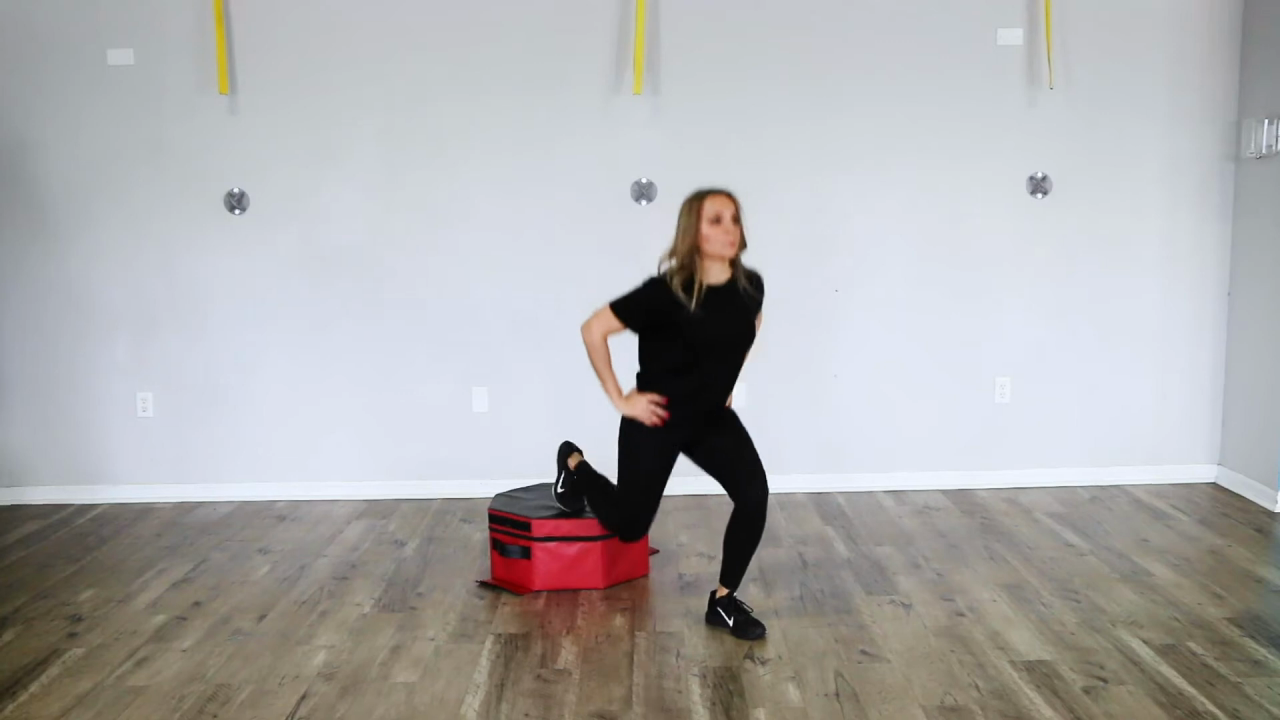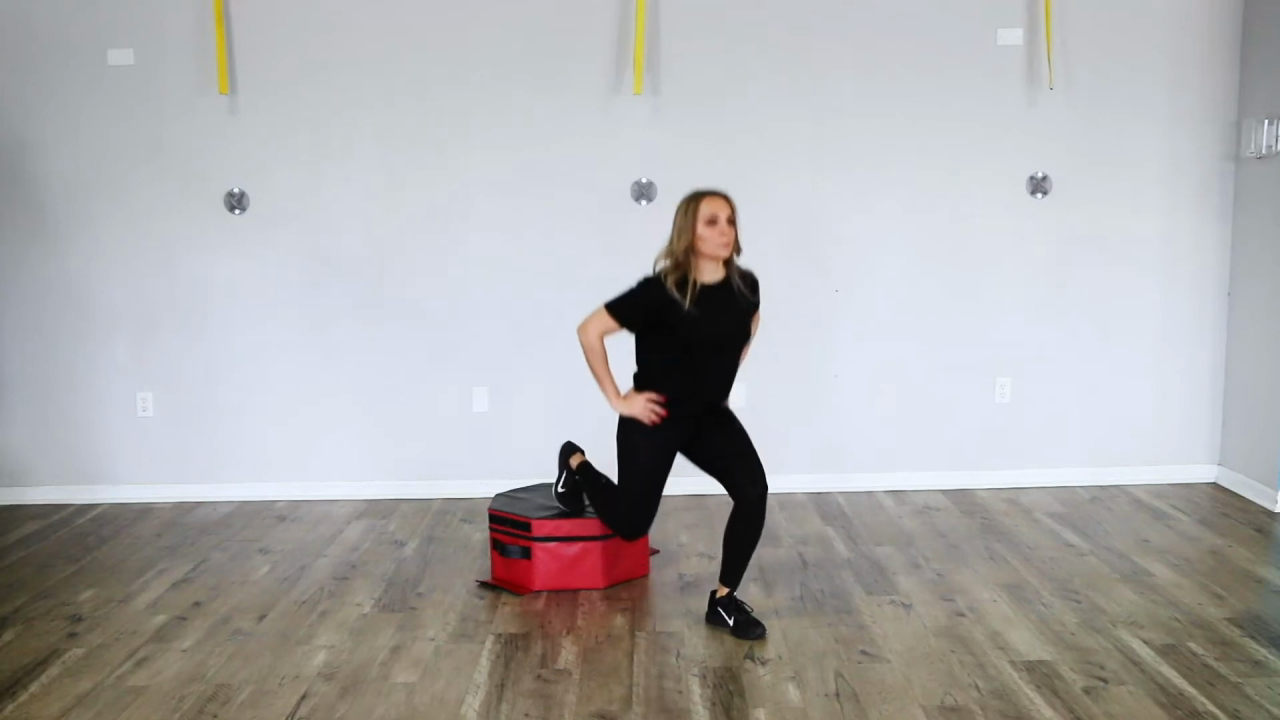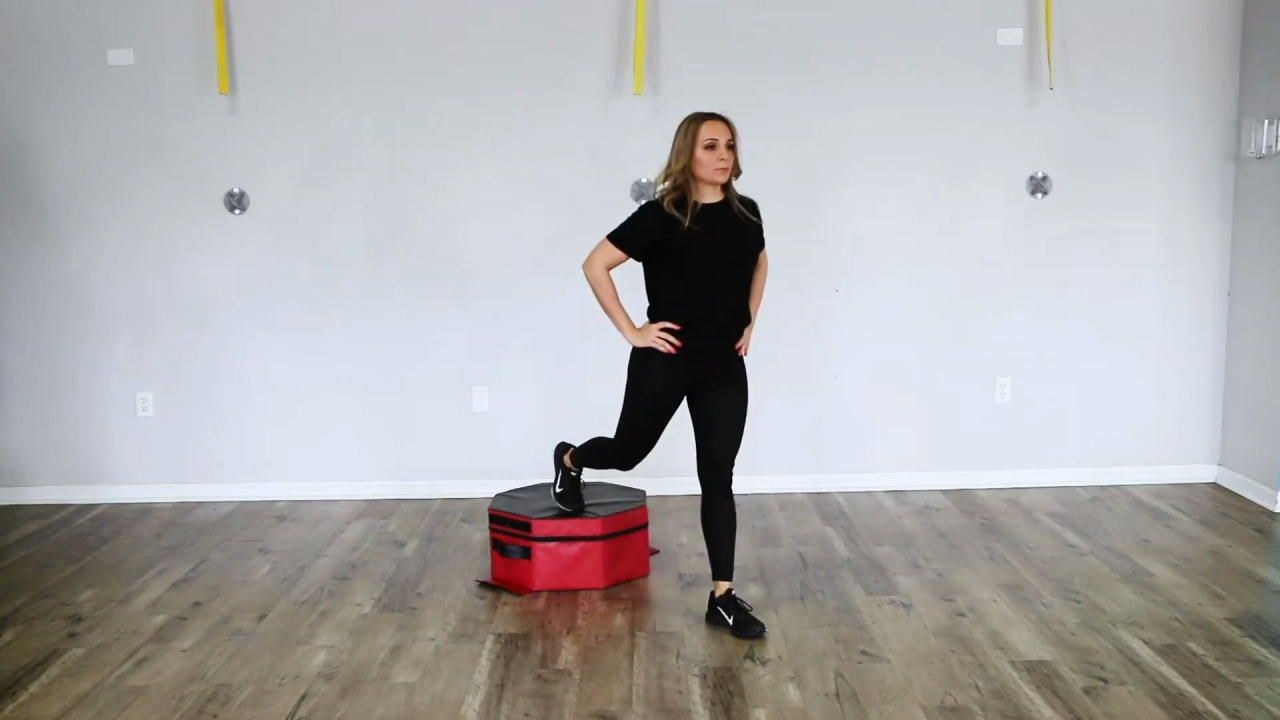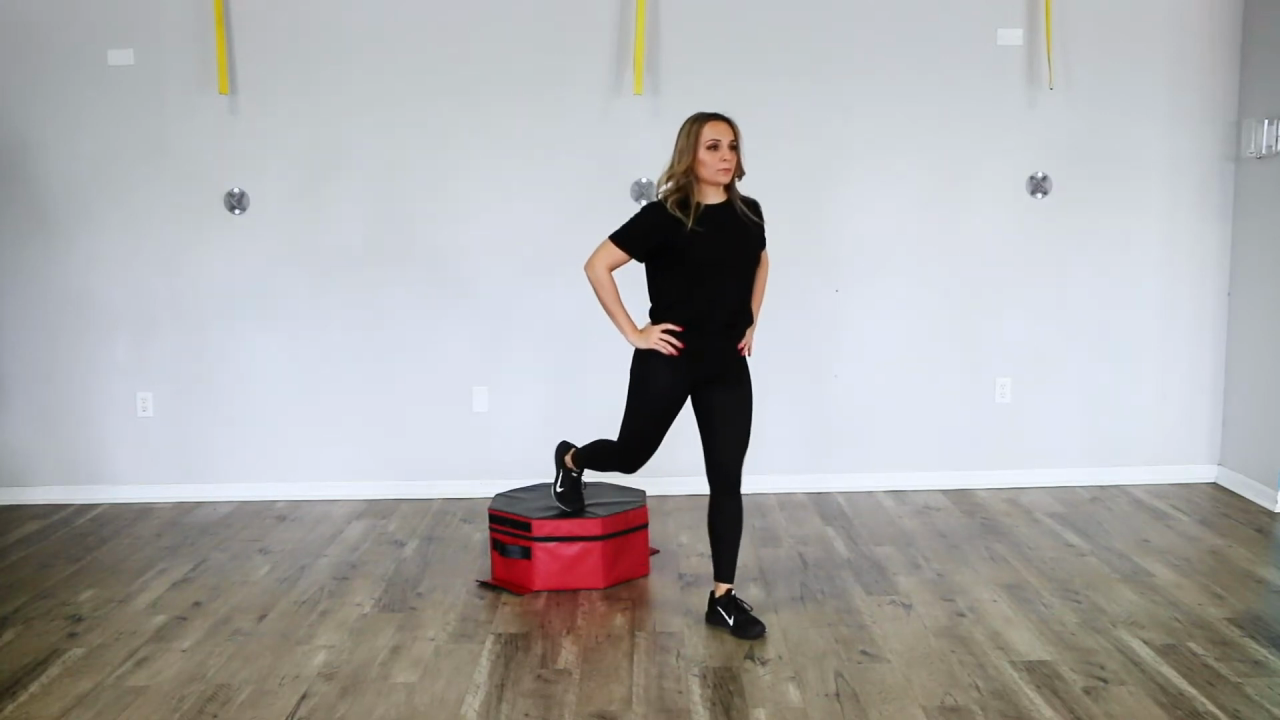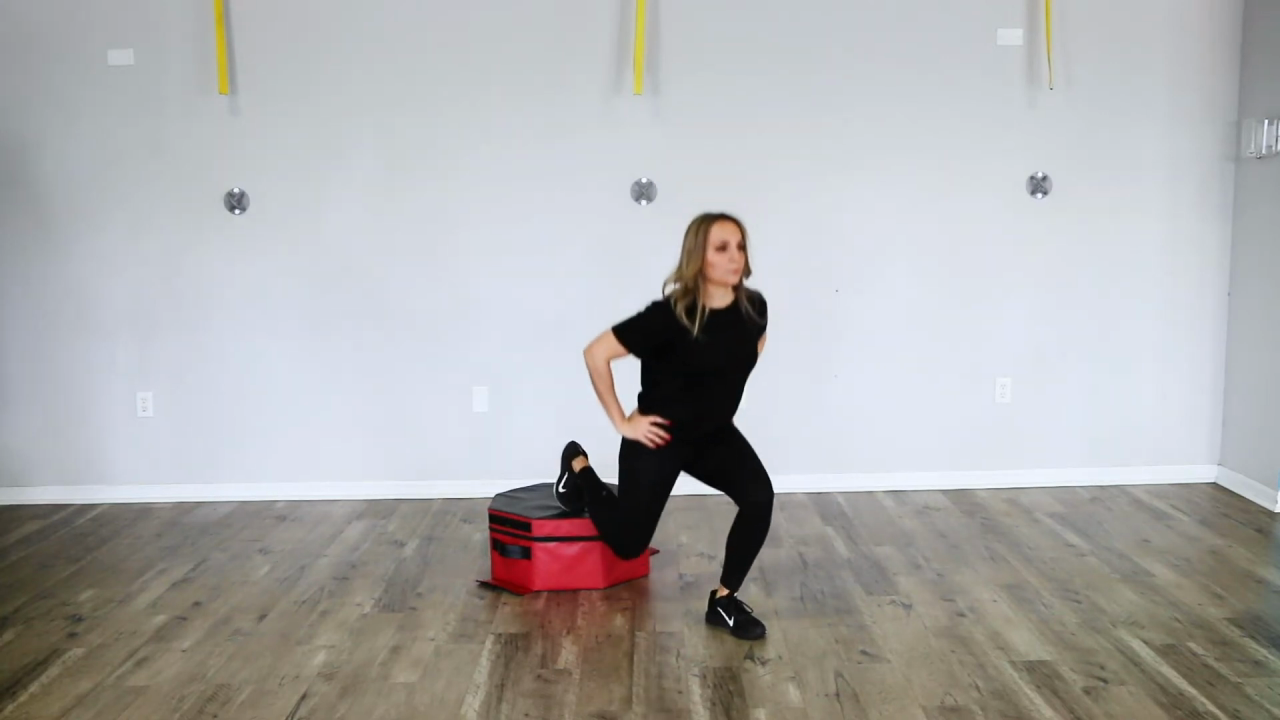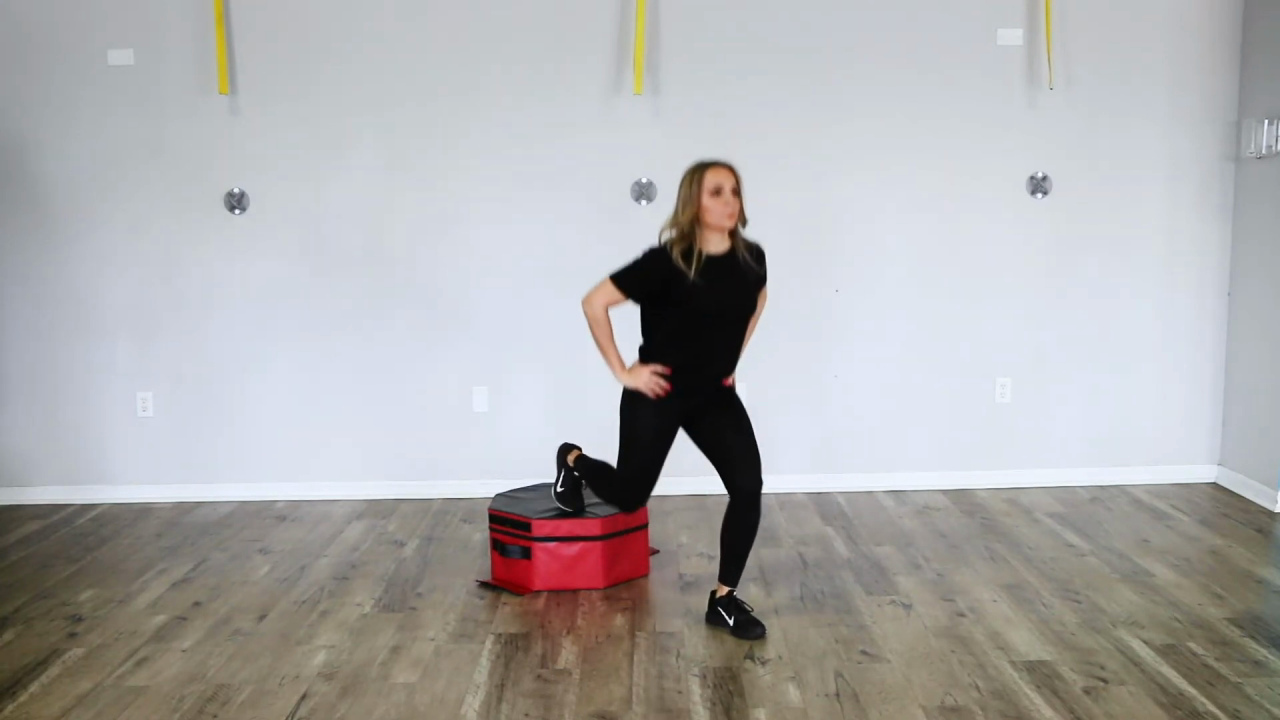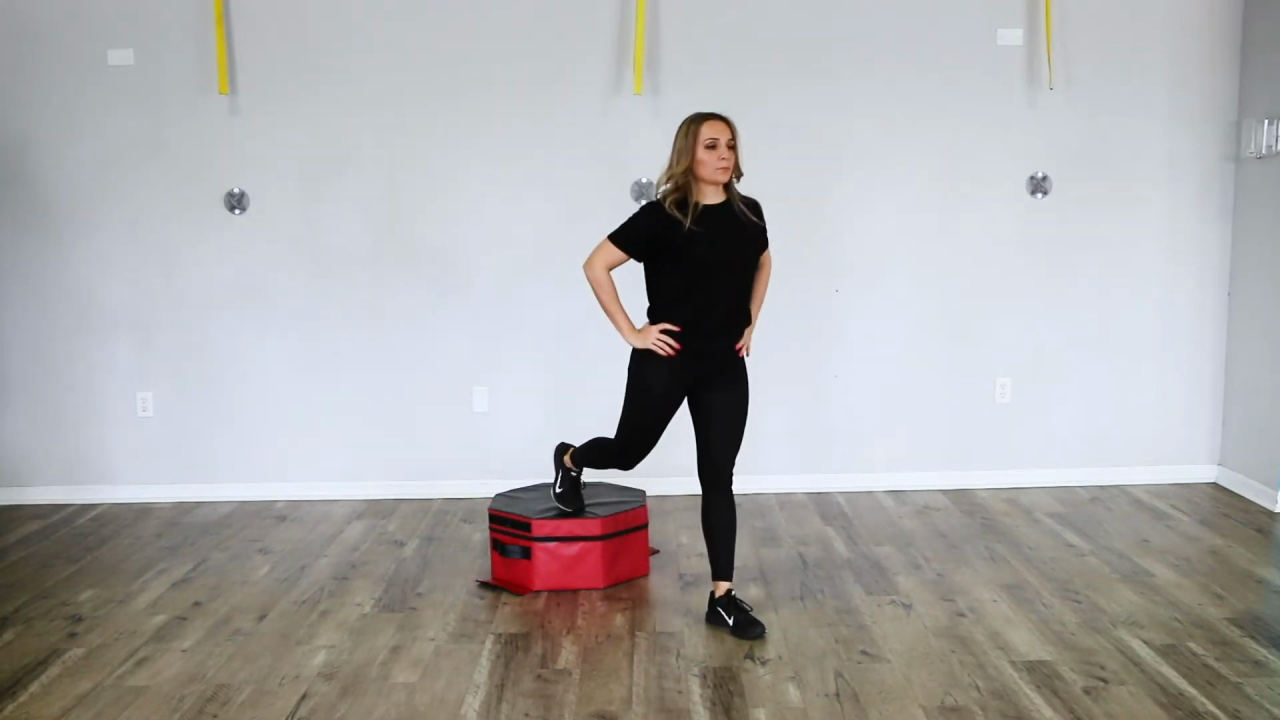
dt=0.5s
person 1, frame 1
left shoulder: (750, 286)
right shoulder: (667, 292)
right elbow: (594, 330)
right wrist: (620, 400)
left hip: (713, 417)
right hip: (657, 419)
left knee: (754, 494)
right knee: (628, 524)
left ankle: (724, 600)
right ankle: (574, 466)
person 1, frame 2
left shoulder: (745, 287)
right shoulder: (661, 291)
right elbow: (590, 330)
left wrist: (718, 378)
right wrist: (617, 398)
left hip: (710, 415)
right hip: (655, 419)
left knee: (753, 491)
right knee: (630, 524)
left ankle: (724, 599)
right ankle: (575, 463)
person 1, frame 3
left shoulder: (745, 213)
right shoulder: (662, 215)
left elbow: (759, 265)
right elbow: (595, 265)
left wrist: (749, 322)
right wrist: (630, 331)
left hip: (724, 364)
right hip: (665, 359)
left knee: (718, 477)
right knee: (628, 451)
left ankle: (723, 598)
right ankle: (568, 461)
person 1, frame 4
left shoulder: (748, 213)
right shoulder: (665, 216)
right elbow: (597, 265)
left wrist: (751, 323)
right wrist: (633, 333)
left hip: (727, 364)
right hip: (669, 361)
left knee: (727, 479)
right knee: (632, 456)
left ankle: (723, 599)
right ankle: (570, 461)
person 1, frame 5
left shoulder: (753, 307)
right shoulder: (669, 316)
right elbow: (596, 354)
right wrist: (621, 421)
left hip: (714, 434)
right hip: (658, 438)
left knee: (759, 498)
right knee: (628, 543)
left ankle: (724, 600)
right ankle: (578, 467)
person 1, frame 6
left shoulder: (751, 259)
right shoulder: (666, 263)
right elbow: (595, 303)
left wrist: (730, 358)
right wrist: (622, 370)
left hip: (714, 395)
right hip: (658, 396)
left knee: (748, 485)
right knee: (629, 496)
left ankle: (724, 599)
right ankle: (573, 462)
person 1, frame 7
left shoulder: (748, 213)
right shoulder: (662, 216)
left elbow: (762, 266)
right elbow: (595, 266)
left wrist: (750, 323)
right wrist: (630, 333)
left hip: (725, 365)
right hip: (665, 361)
left knee: (718, 479)
right knee: (628, 451)
left ankle: (723, 598)
right ankle: (568, 462)
